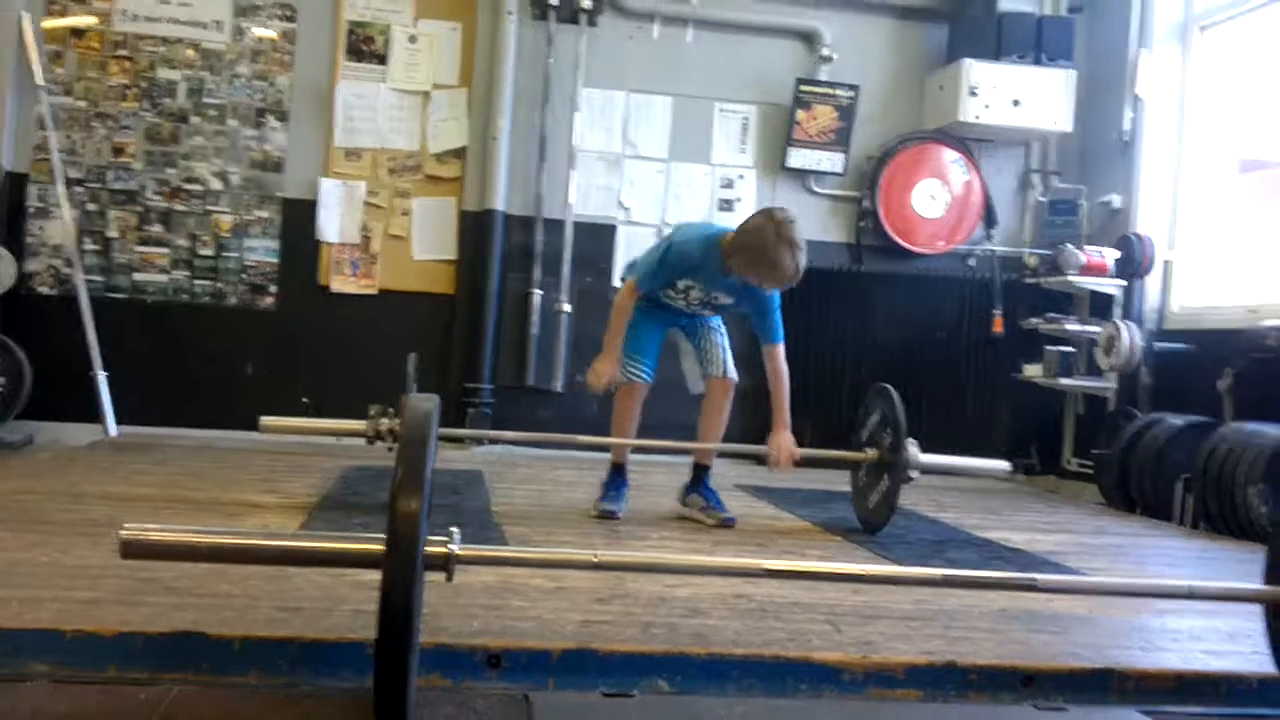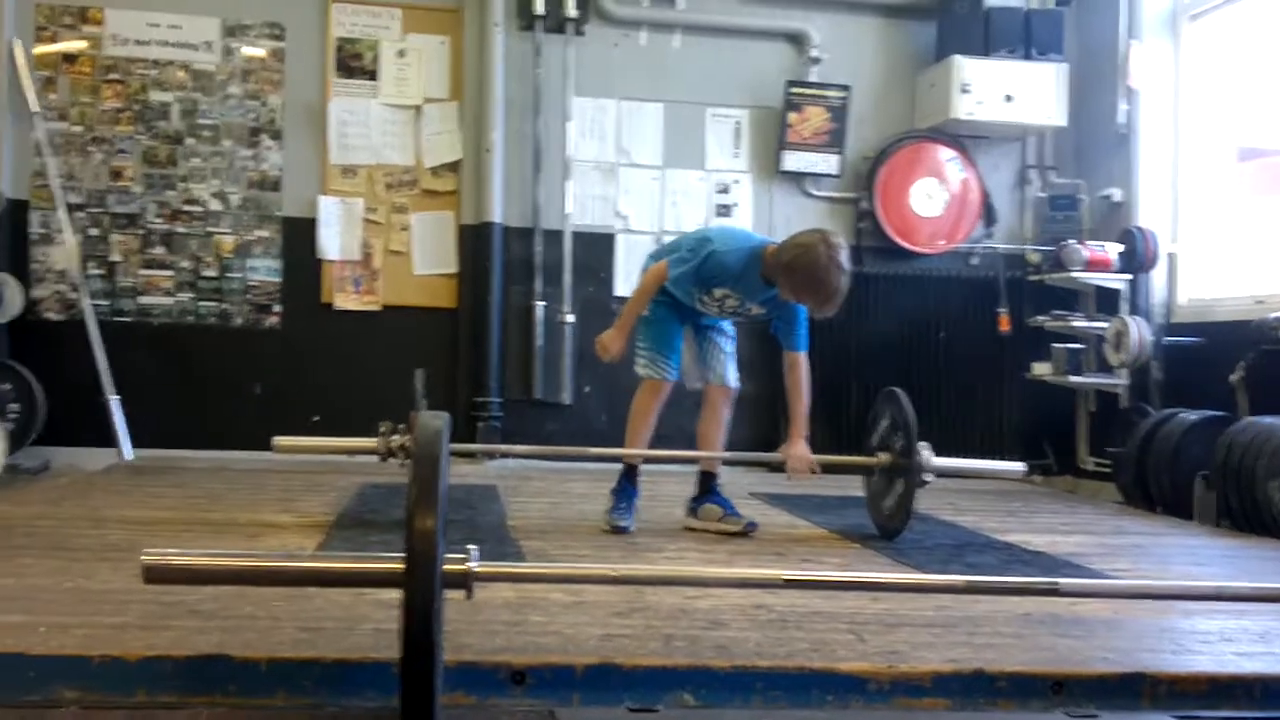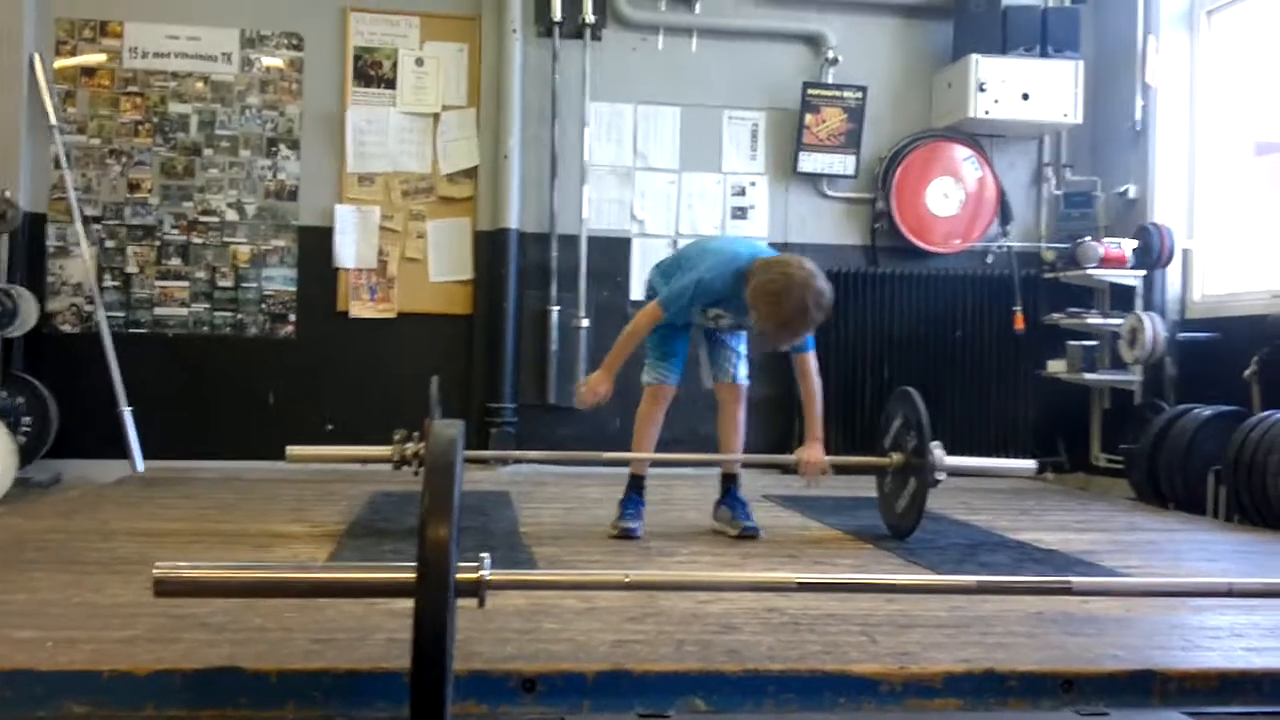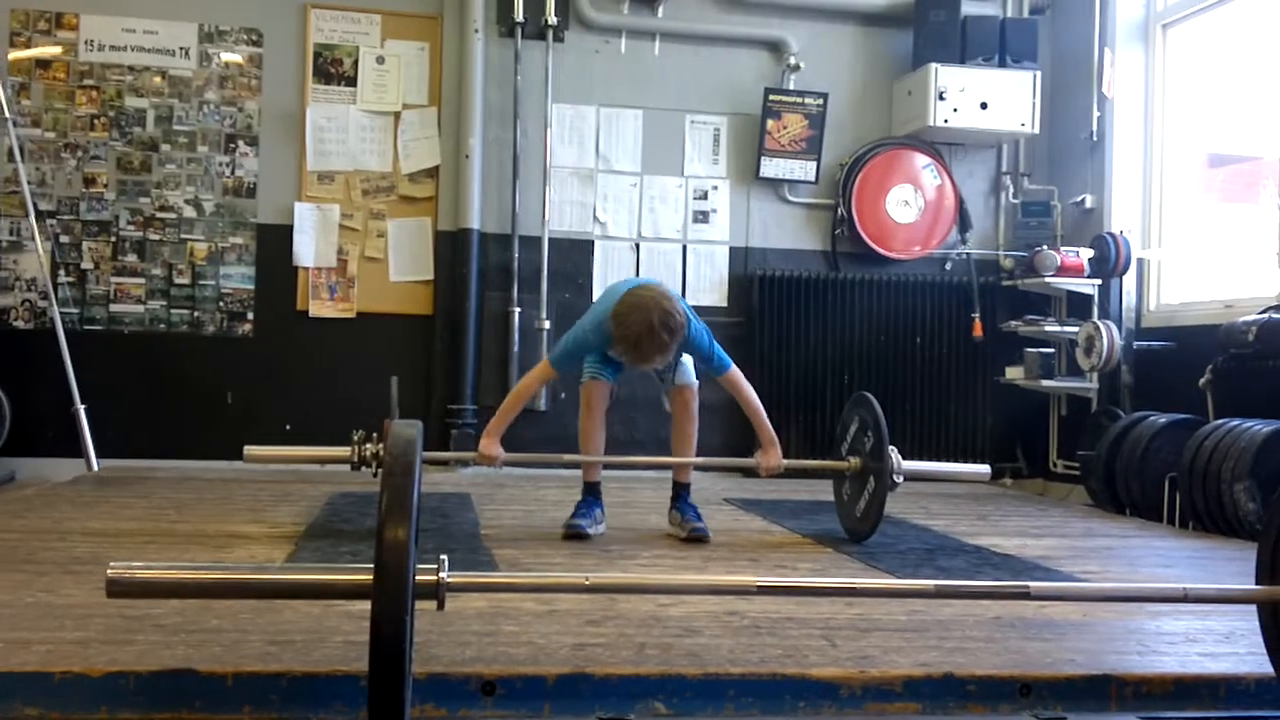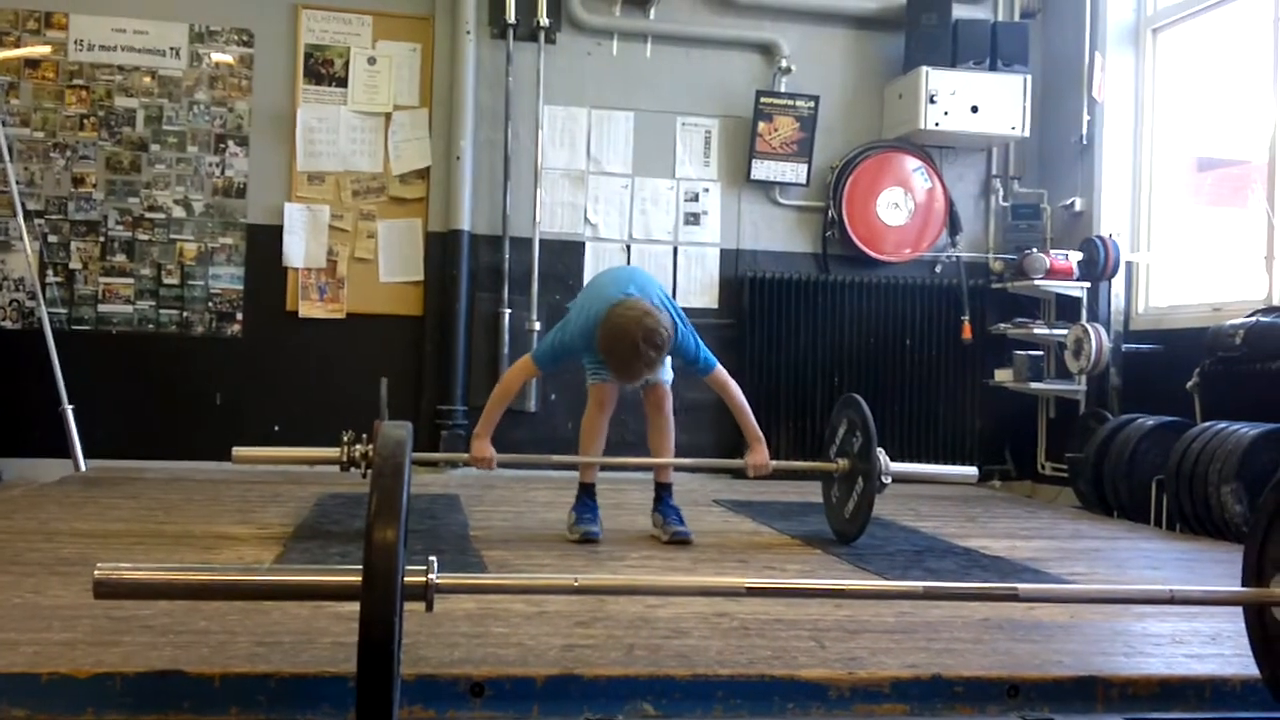
dt=0.5s
person 1, frame 1
left shoulder: (762, 287)
right shoulder: (688, 244)
left elbow: (775, 357)
right elbow: (631, 290)
left wrist: (782, 429)
right wrist: (610, 355)
left hip: (701, 315)
right hip: (651, 302)
left knee: (723, 381)
right knee: (633, 383)
left ankle: (698, 485)
right ankle: (616, 480)
person 1, frame 2
left shoulder: (790, 298)
right shoulder: (727, 254)
left elbow: (796, 364)
right elbow: (657, 272)
left wrist: (797, 439)
right wrist: (620, 331)
left hip: (713, 311)
right hip: (669, 293)
left knee: (721, 391)
right knee: (658, 381)
left ankle: (705, 497)
right ankle: (626, 487)
person 1, frame 3
left shoulder: (791, 300)
right shoulder: (714, 276)
left elbow: (807, 369)
right elbow: (647, 317)
left wrist: (814, 441)
right wrist: (606, 374)
left hip: (733, 309)
right hip: (670, 292)
left knee: (733, 391)
right knee: (660, 389)
left ankle: (729, 499)
right ankle: (634, 496)
person 1, frame 4
left shoulder: (688, 328)
right shoulder: (597, 327)
left elbow: (737, 383)
right elbow: (538, 376)
left wrist: (770, 446)
right wrist: (492, 435)
left hip: (668, 338)
right hip: (610, 342)
left knee: (686, 396)
right knee: (593, 392)
left ankle: (681, 502)
right ankle: (591, 500)
person 1, frame 5
left shoulder: (673, 331)
right shoulder: (581, 329)
left elbow: (725, 383)
right elbow: (516, 374)
left wrist: (757, 443)
right wrist: (481, 437)
left hip: (649, 309)
right hip: (596, 318)
left knee: (659, 397)
right knee: (602, 395)
left ankle: (663, 502)
right ankle: (585, 501)
